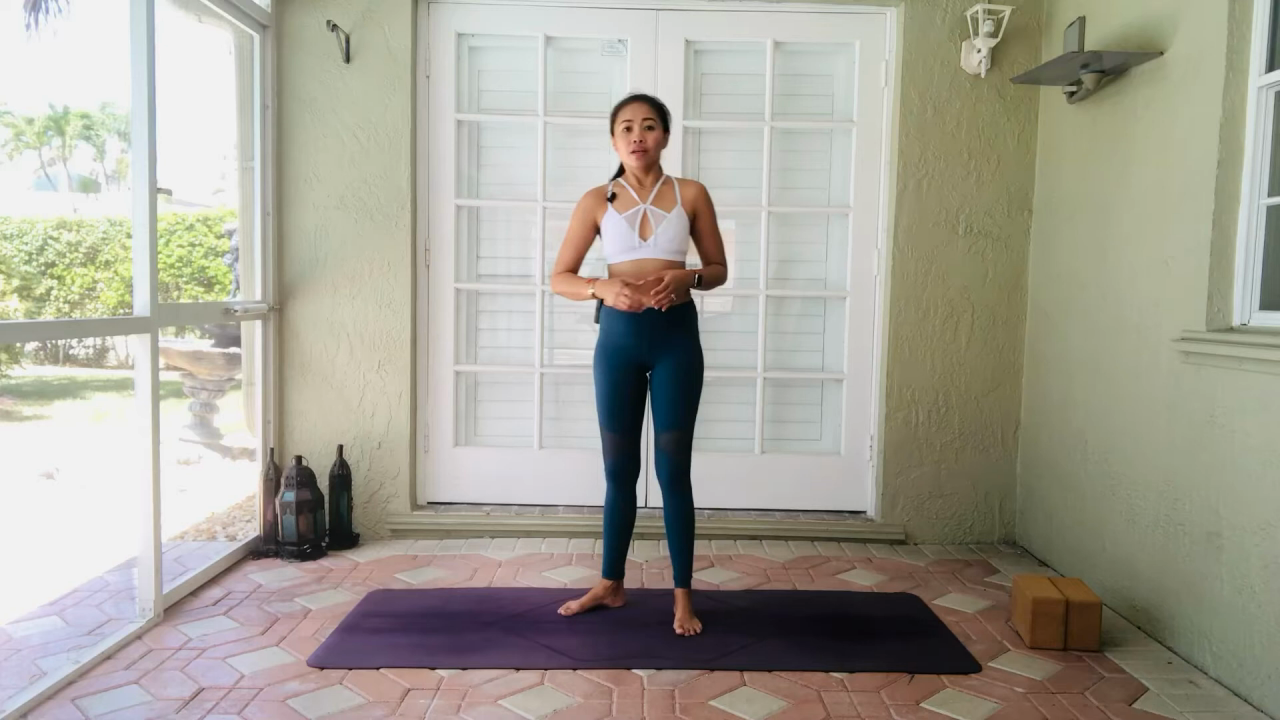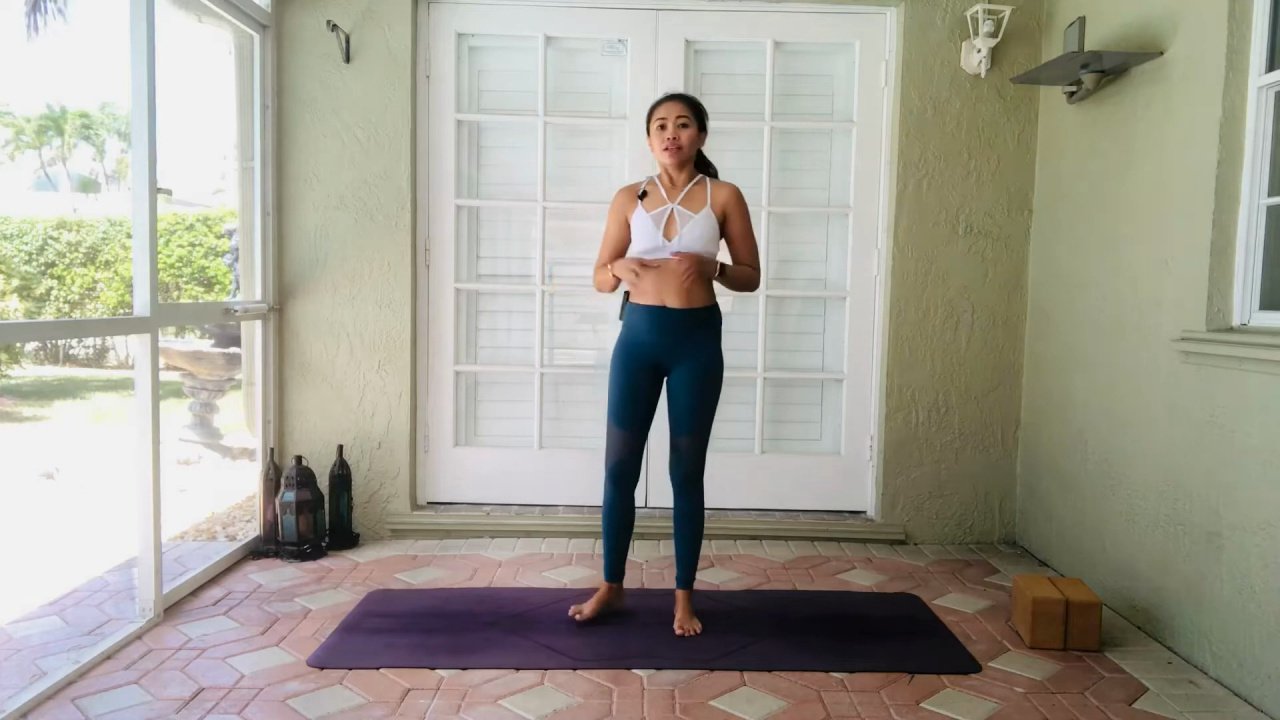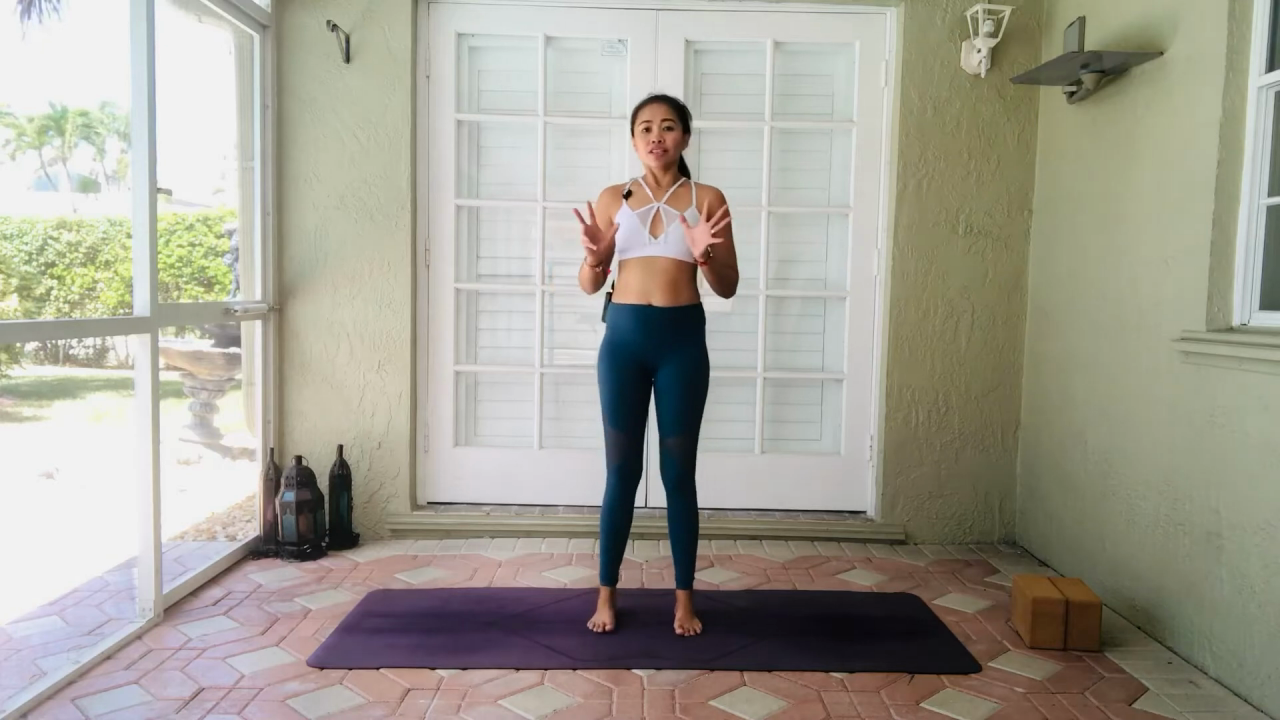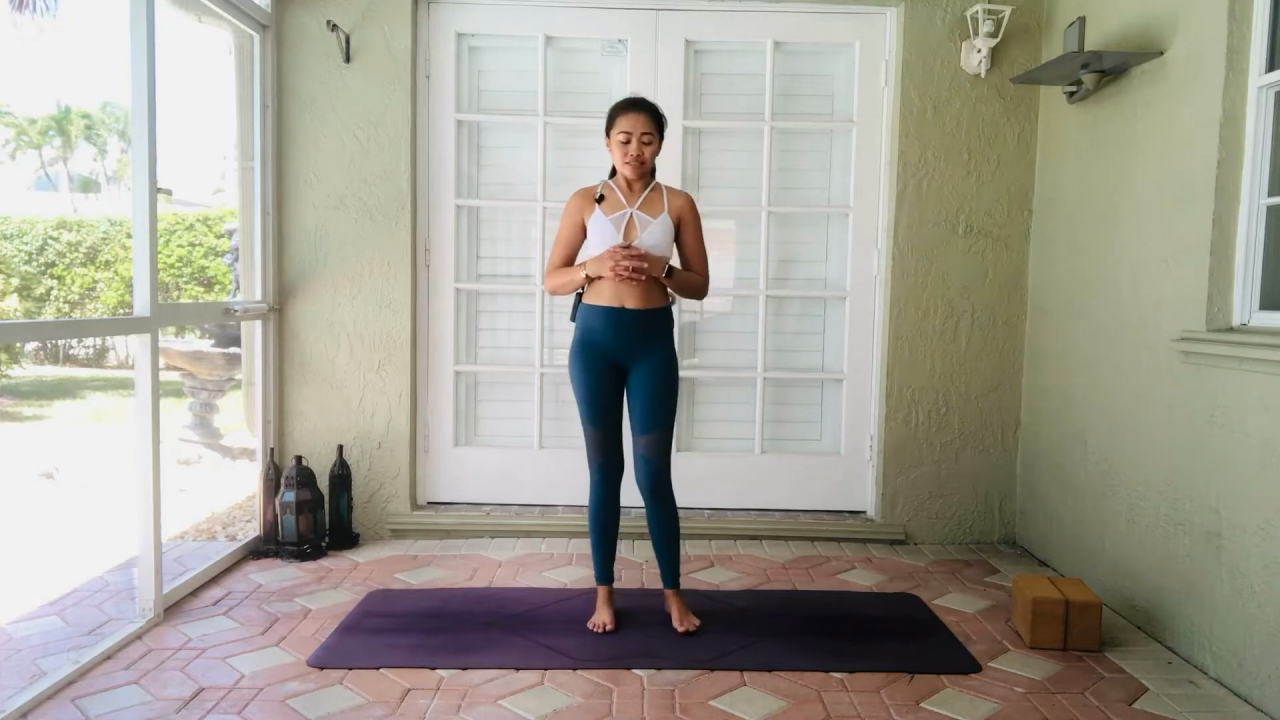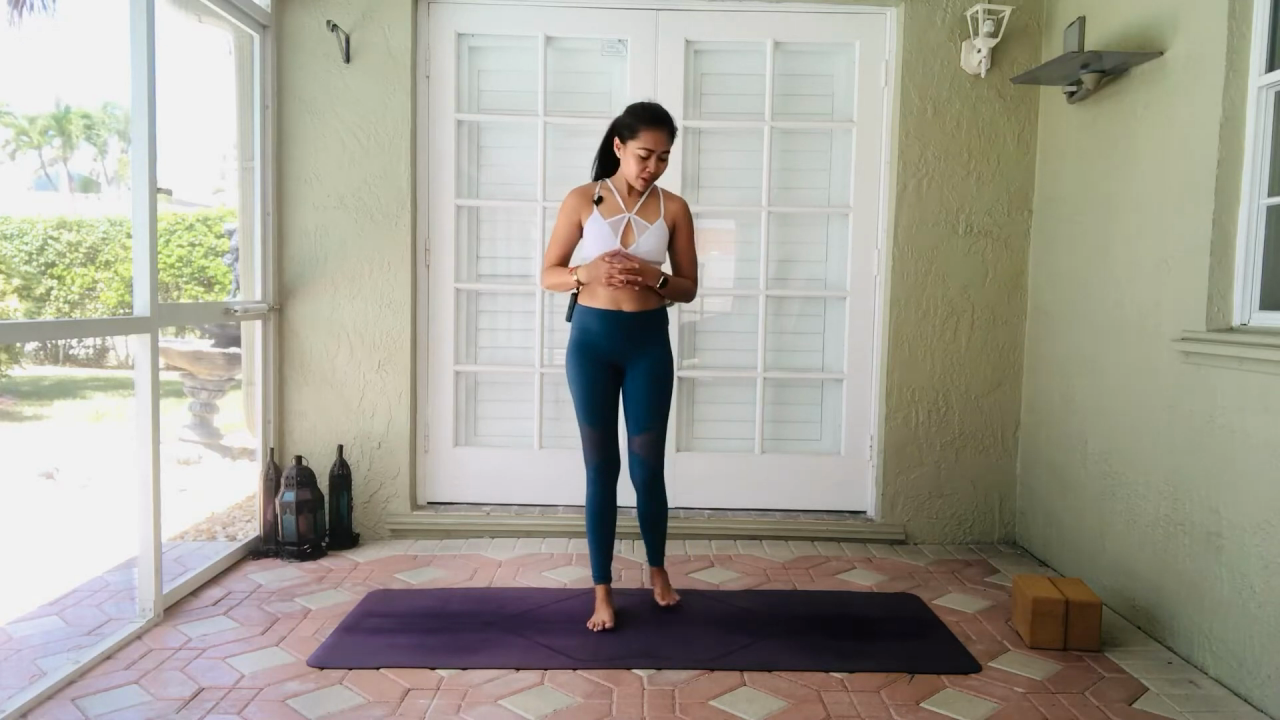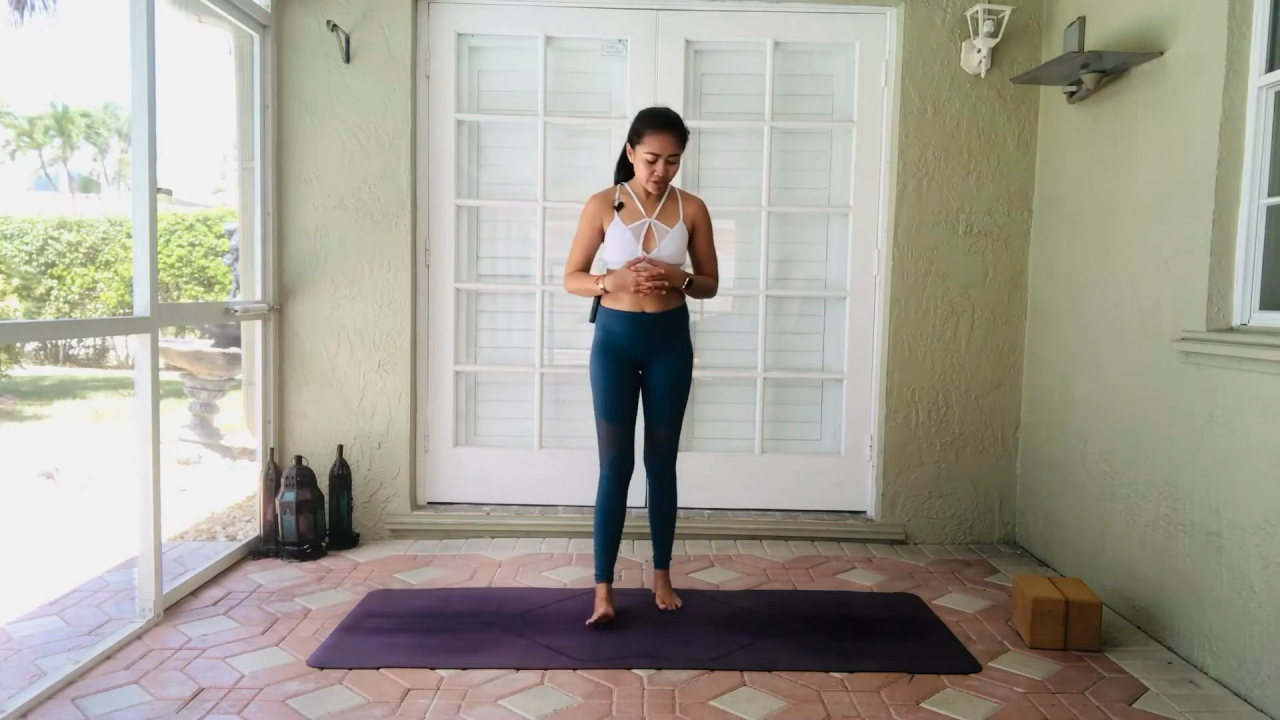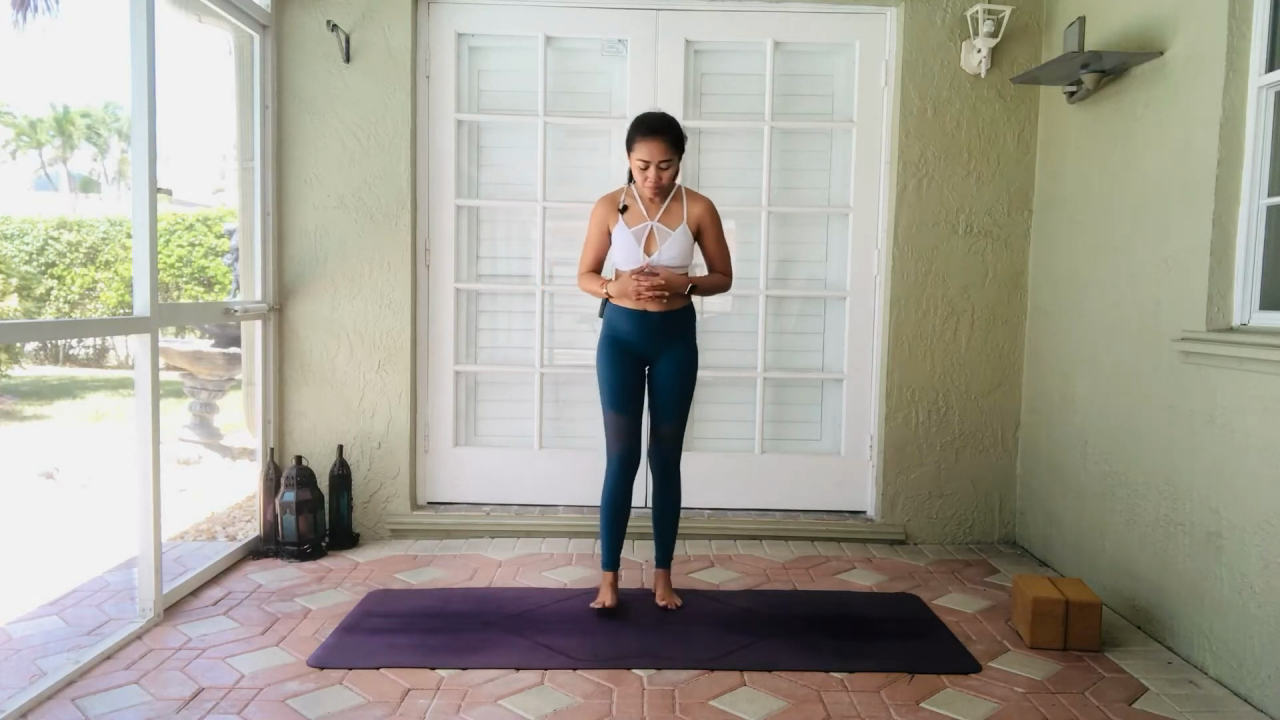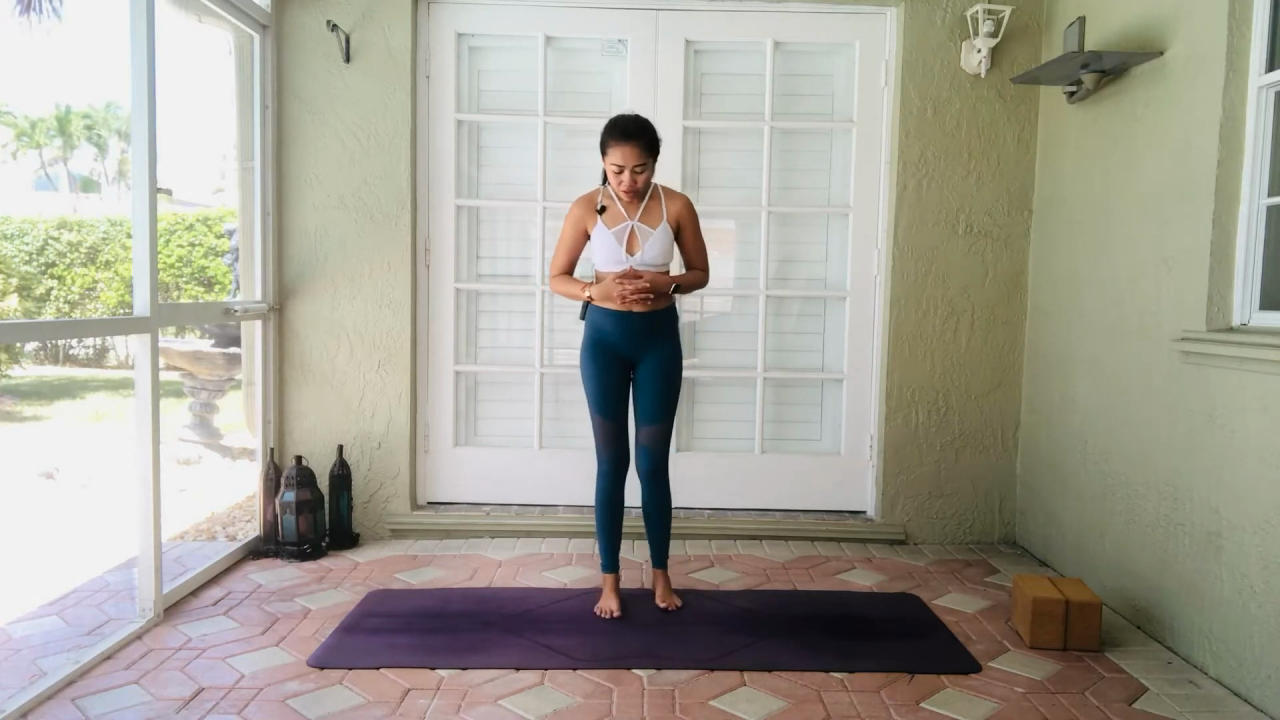
dt=0.4s
person 1, frame 1
left shoulder: (691, 194)
right shoulder: (596, 201)
left elbow: (719, 270)
right elbow: (560, 278)
left wrist: (684, 278)
right wrist: (603, 289)
left hip: (676, 337)
right hip: (618, 337)
left knee: (673, 470)
right knee: (618, 470)
left ankle: (682, 595)
right ankle: (610, 584)
person 1, frame 2
left shoulder: (724, 197)
right shoulder: (628, 198)
left elbow: (751, 280)
right elbow: (602, 283)
left wrist: (713, 267)
right wrist: (616, 267)
left hip: (697, 337)
right hip: (639, 334)
left knee: (687, 473)
right knee: (619, 467)
left ankle: (683, 597)
right ankle: (610, 585)
person 1, frame 3
left shoulder: (708, 200)
right shoulder: (612, 199)
left elbow: (728, 287)
right elbow: (587, 285)
left wrist: (706, 255)
right wrist: (594, 257)
left hip: (682, 336)
right hip: (624, 335)
left knee: (678, 473)
right knee: (622, 471)
left ankle: (684, 597)
right ankle: (606, 592)
person 1, frame 4
left shoulder: (678, 204)
right shoulder: (584, 201)
left elbow: (700, 285)
right elbow: (551, 280)
left wrist: (660, 269)
right wrist: (593, 267)
left hip: (653, 339)
right hip: (595, 338)
left knee: (653, 473)
right knee: (604, 470)
left ankle: (673, 593)
right ankle: (604, 594)
person 1, frame 5
left shoulder: (674, 208)
right shoulder: (582, 200)
left elbow: (688, 287)
right elbow: (549, 273)
left wrist: (654, 278)
right wrist: (585, 273)
left hip: (649, 340)
right hip: (592, 338)
left knee: (647, 469)
right knee: (601, 468)
left ankle: (657, 571)
right ankle: (602, 592)
person 1, frame 6
left shoulder: (692, 209)
right shoulder: (602, 205)
left elbow: (710, 283)
right elbow: (571, 277)
left wrist: (679, 279)
right wrist: (612, 281)
left hip: (670, 340)
right hip: (615, 338)
left knee: (661, 462)
right knee: (615, 465)
left ankle: (661, 576)
right ankle: (603, 589)
person 1, frame 7
left shoulder: (698, 209)
right shoulder: (608, 207)
left elbow: (723, 277)
right elbow: (585, 276)
left wrist: (683, 284)
right wrist: (615, 287)
left hip: (674, 337)
right hip: (620, 336)
left knee: (666, 460)
right knee: (622, 457)
left ankle: (662, 573)
right ankle: (609, 577)
person 1, frame 8
left shoulder: (677, 206)
right shoulder: (586, 208)
left elbow: (700, 273)
right elbow: (556, 277)
left wrist: (666, 284)
right wrist: (596, 290)
left hip: (659, 337)
right hip: (604, 337)
left knee: (652, 461)
right knee: (611, 461)
left ankle: (660, 573)
right ankle: (609, 580)
